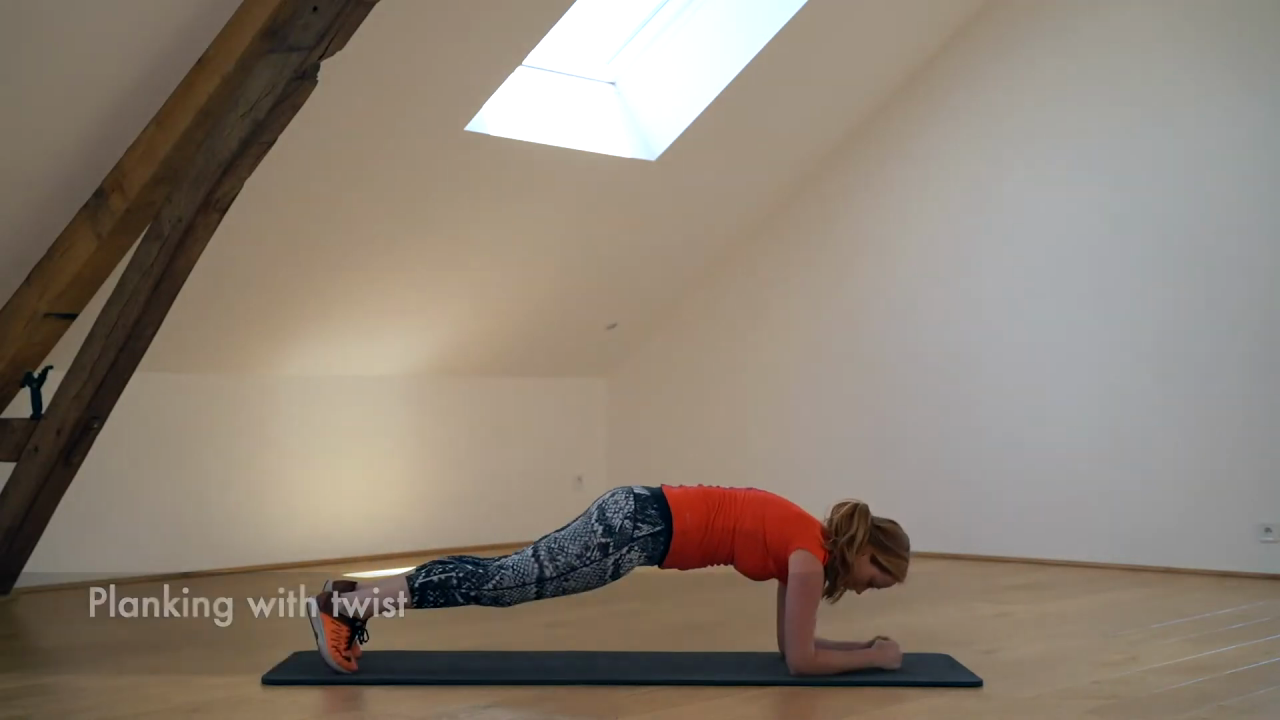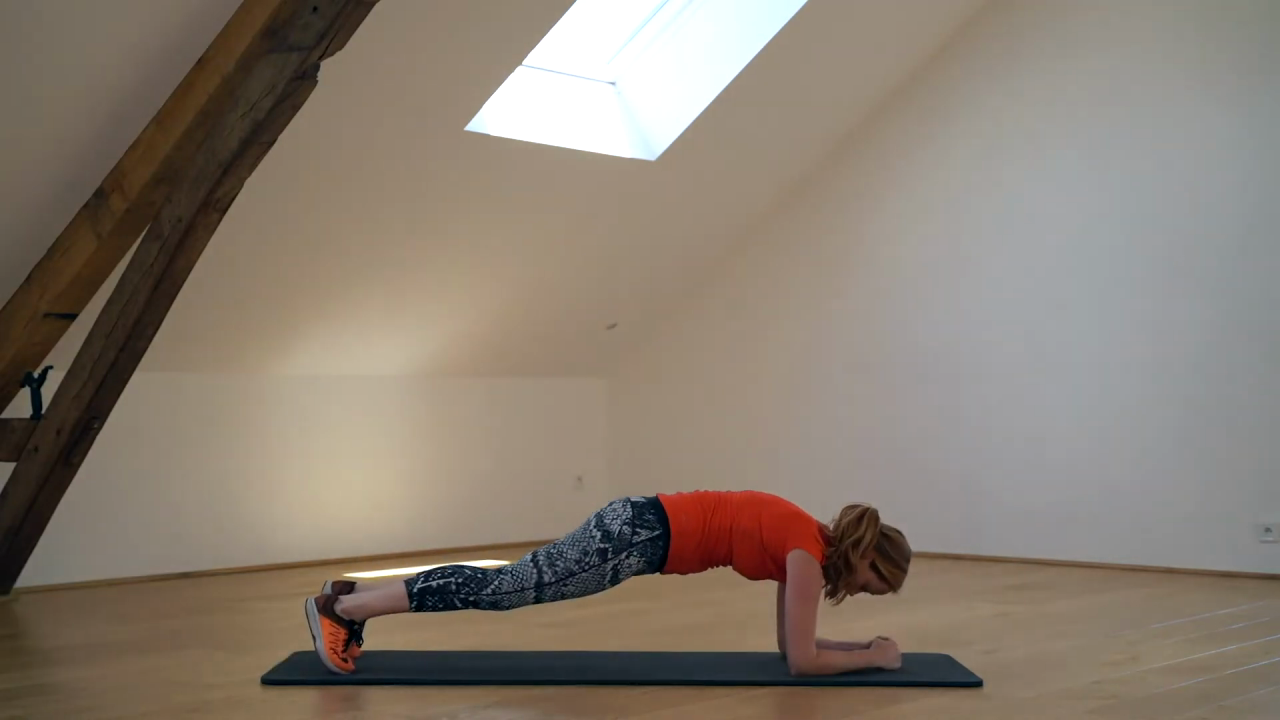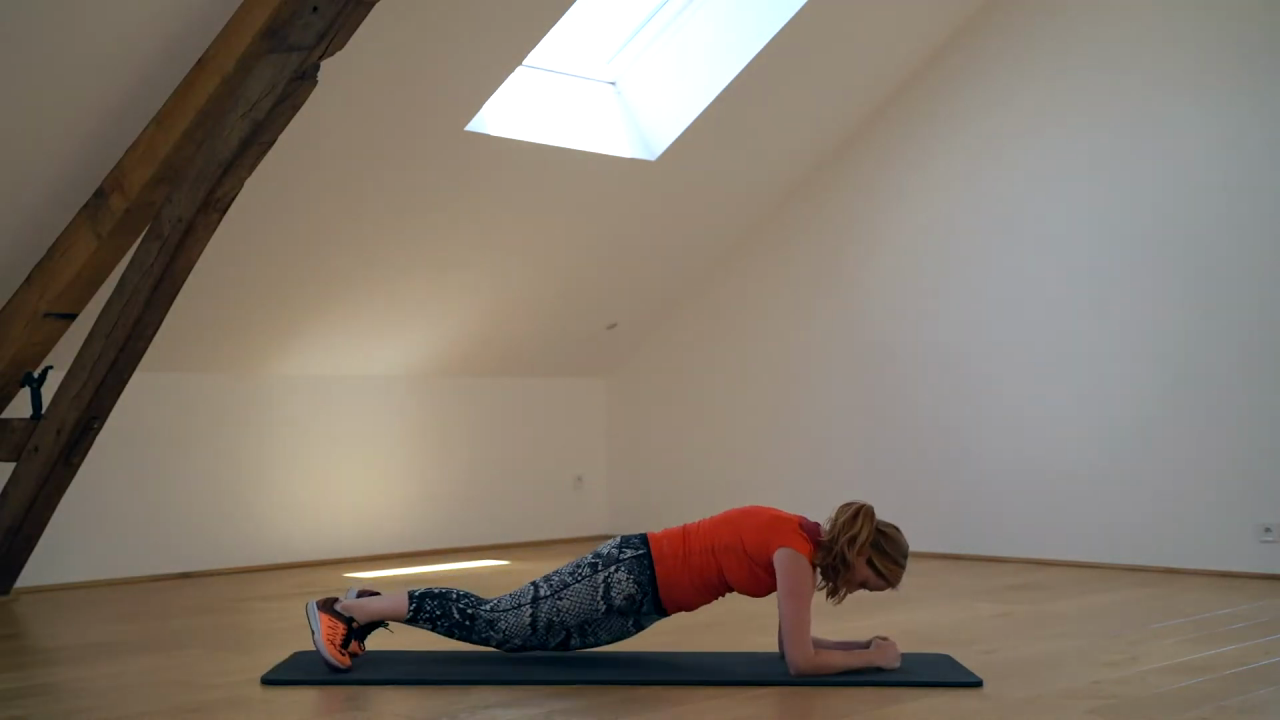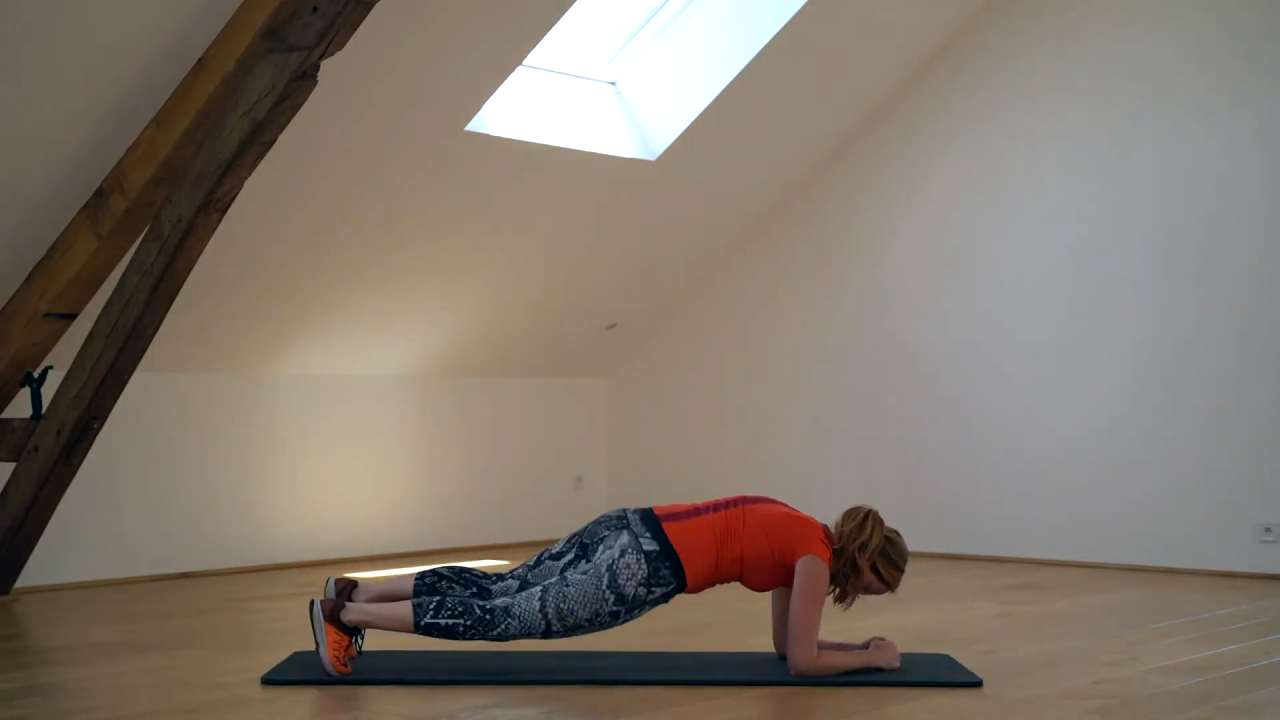
dt=0.5s
person 1, frame 1
left shoulder: (803, 541)
right shoulder: (809, 553)
left elbow: (790, 643)
right elbow: (802, 661)
left wrist: (863, 644)
right wrist: (875, 656)
left hip: (637, 515)
right hip: (638, 529)
left knee: (504, 575)
right knee: (502, 582)
left ankle: (357, 593)
right ankle: (341, 605)
person 1, frame 2
left shoulder: (804, 542)
right shoulder: (808, 551)
left elbow: (791, 643)
right elbow: (803, 661)
left wrist: (861, 644)
right wrist: (873, 656)
left hip: (638, 527)
right hip: (640, 537)
left knee: (503, 582)
right knee: (501, 589)
left ankle: (354, 592)
right ankle: (341, 608)
person 1, frame 3
left shoulder: (808, 545)
right shoulder: (796, 552)
left elbow: (792, 643)
right elbow: (800, 659)
left wrist: (861, 644)
right wrist: (873, 658)
left hip: (640, 596)
right hip: (629, 574)
left knee: (509, 629)
right knee: (496, 620)
left ankle: (369, 603)
right ankle: (344, 610)
person 1, frame 4
left shoulder: (798, 537)
right shoulder: (816, 556)
left elbow: (785, 642)
right elbow: (803, 661)
left wrist: (858, 642)
right wrist: (872, 656)
left hip: (625, 530)
right hip: (639, 573)
left knee: (498, 590)
right knee: (500, 618)
left ankle: (357, 592)
right ankle: (343, 614)
